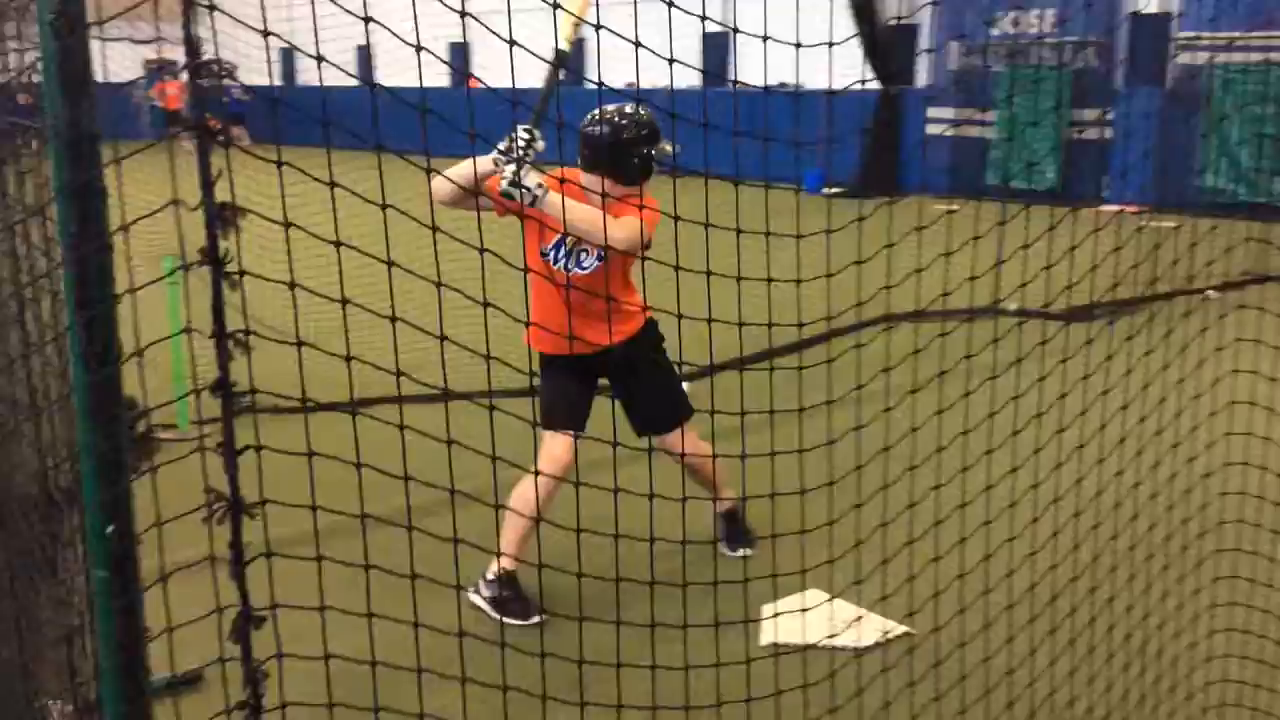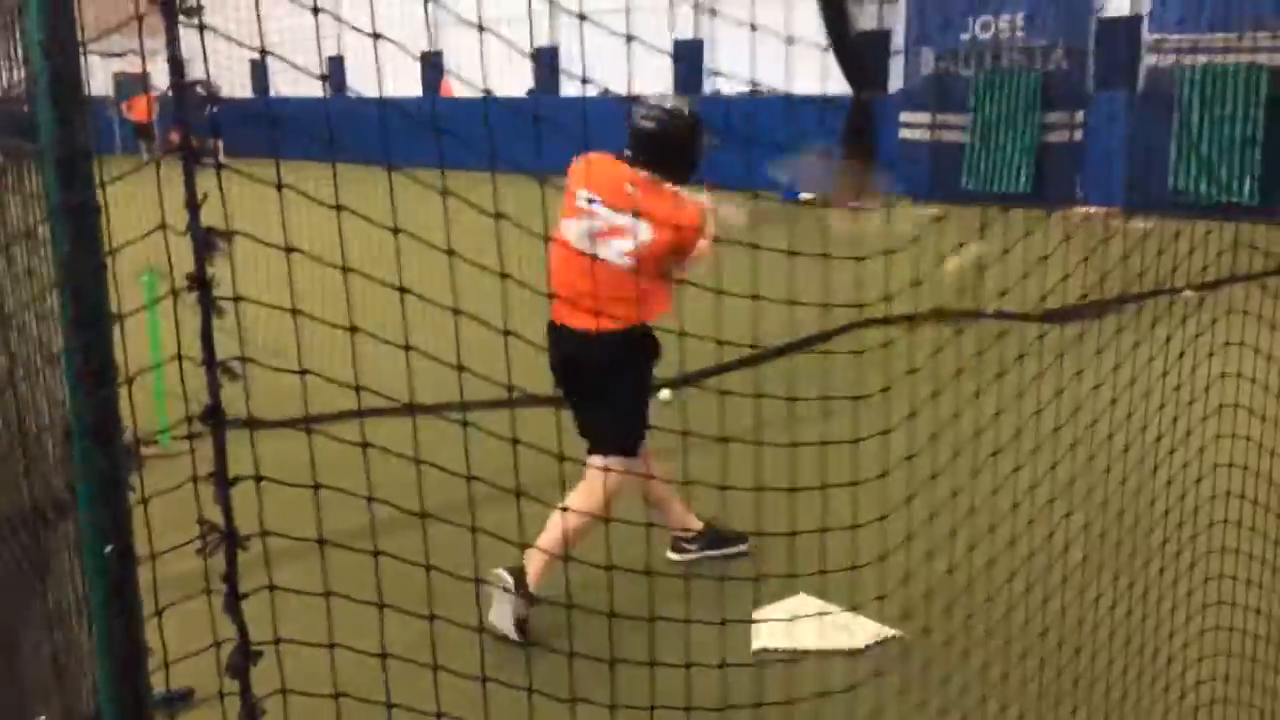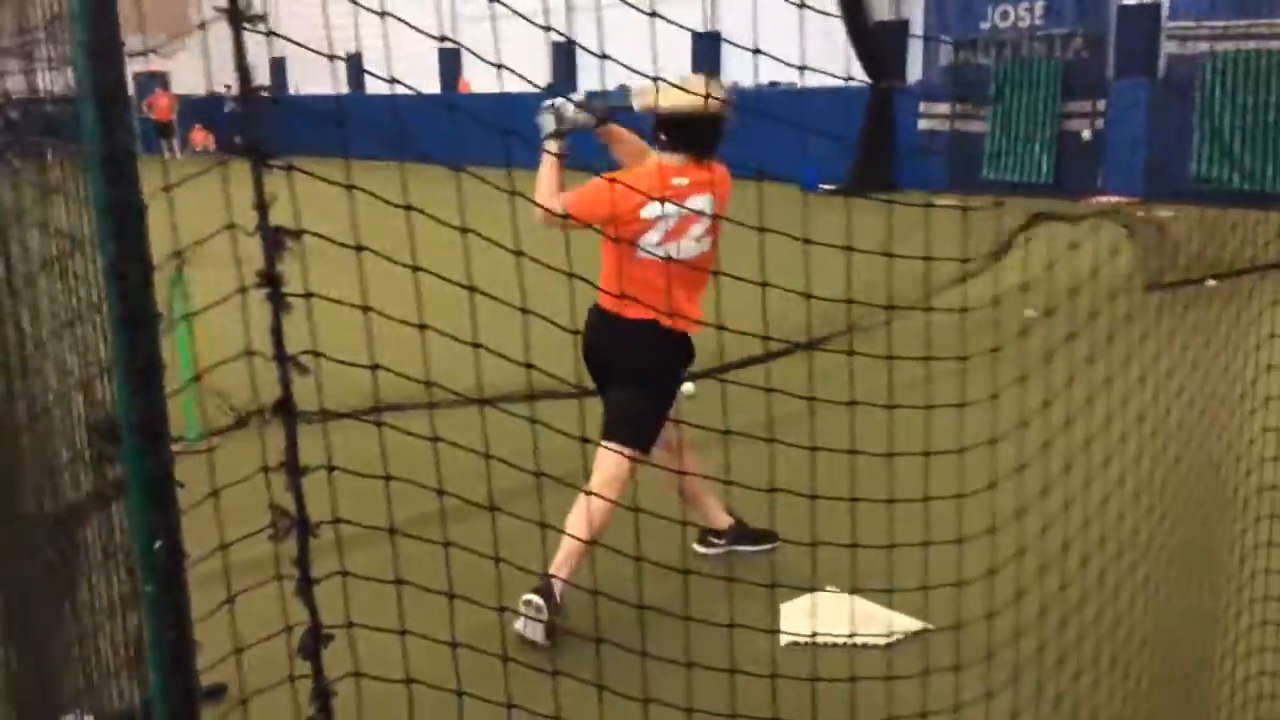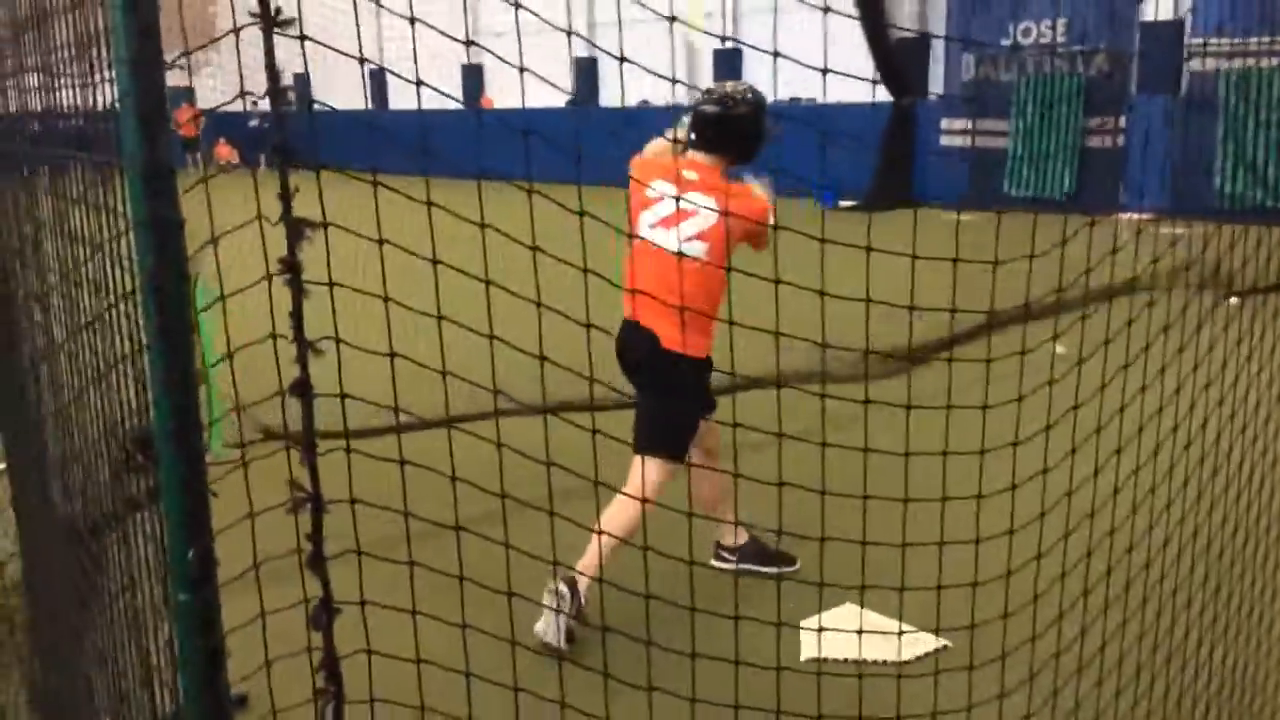
dt=0.4s
person 1, frame 1
left shoulder: (641, 207)
right shoulder: (551, 183)
left elbow: (613, 237)
right elbow: (443, 191)
left wrist: (538, 194)
right wrist: (500, 158)
left hip: (630, 338)
right hip: (562, 348)
left knee: (687, 447)
right knee: (554, 460)
left ankle: (727, 509)
right ankle: (496, 577)
person 1, frame 2
left shoulder: (587, 168)
right shoulder: (681, 217)
right elbow: (700, 250)
left hip: (565, 338)
right hip: (619, 346)
left knee: (624, 441)
right knee: (607, 475)
left ankle: (688, 531)
right ankle: (522, 578)
person 1, frame 3
left shoulder: (622, 190)
right shoulder: (716, 183)
left elbow: (549, 211)
left wrist: (555, 139)
right wrist: (600, 124)
left hip: (605, 330)
right hip: (659, 343)
left knee: (662, 433)
right knee: (611, 473)
left ankle: (717, 526)
right ankle: (548, 591)
person 1, frame 4
left shoulder: (649, 173)
right shoulder: (743, 205)
right elbow: (764, 233)
left wrist: (679, 134)
left hip: (638, 333)
right hip: (677, 348)
left knee: (701, 434)
right knee: (651, 477)
left ankle: (732, 541)
right ankle: (573, 586)
